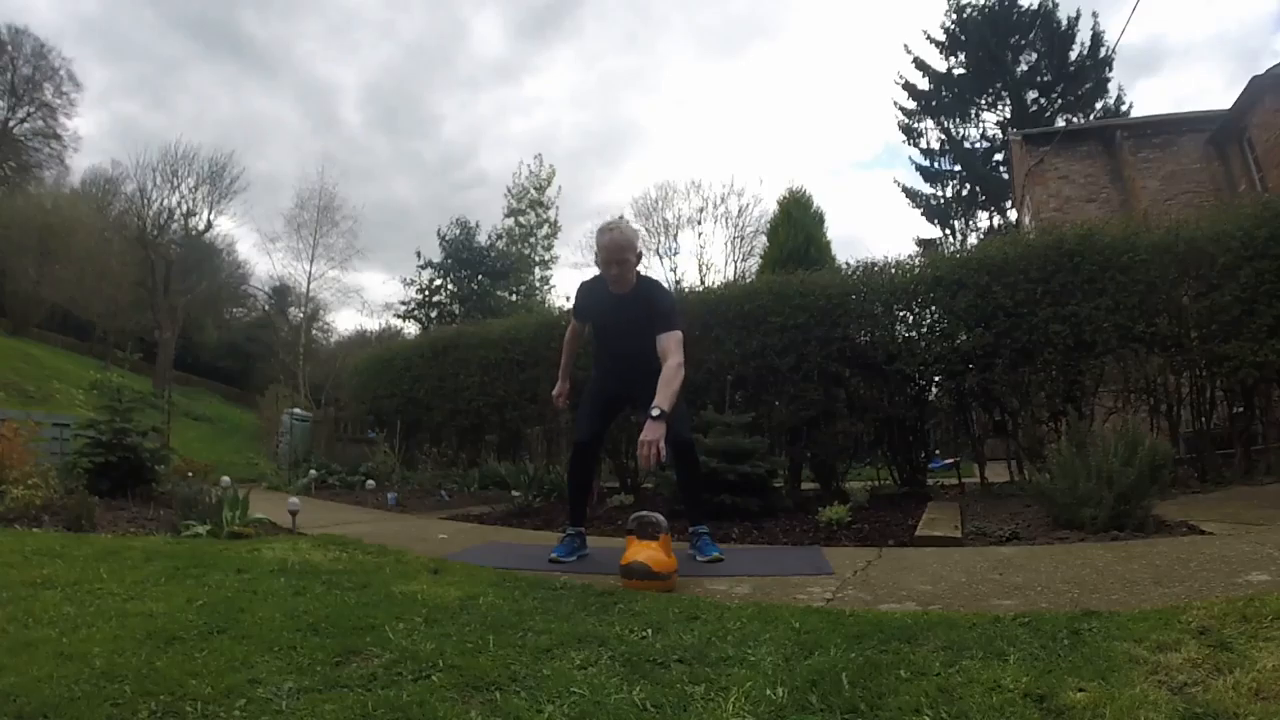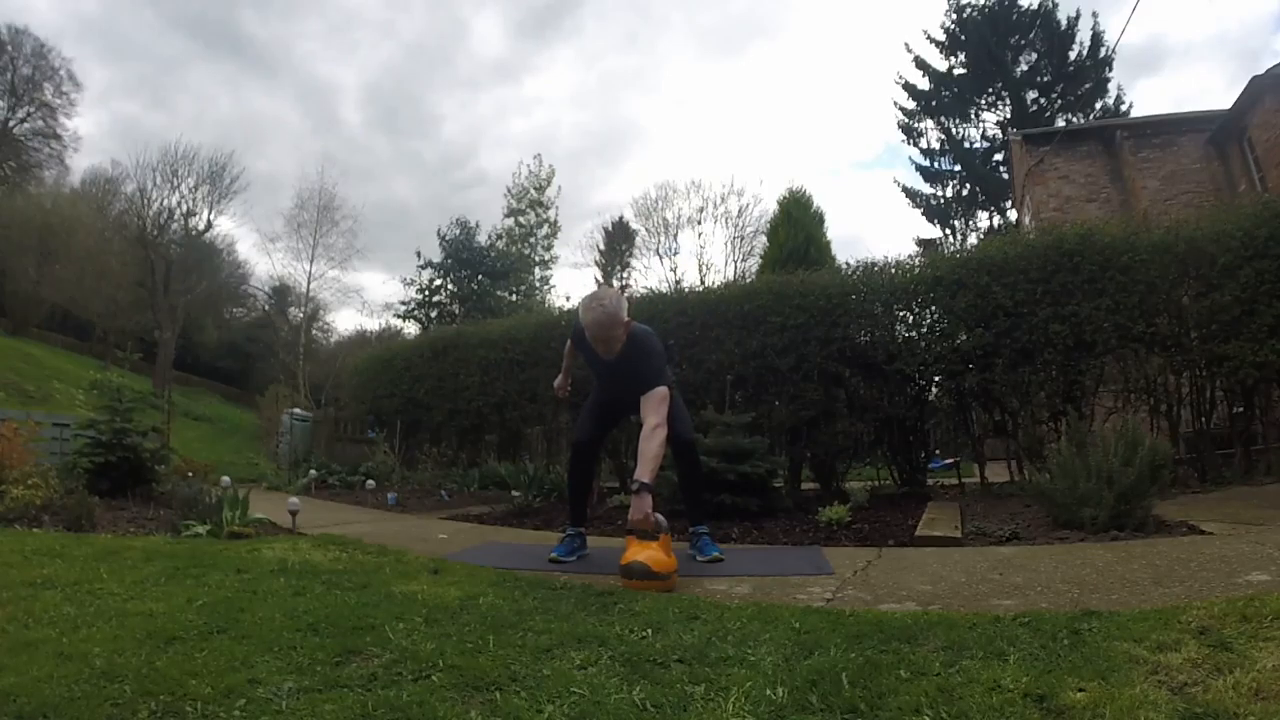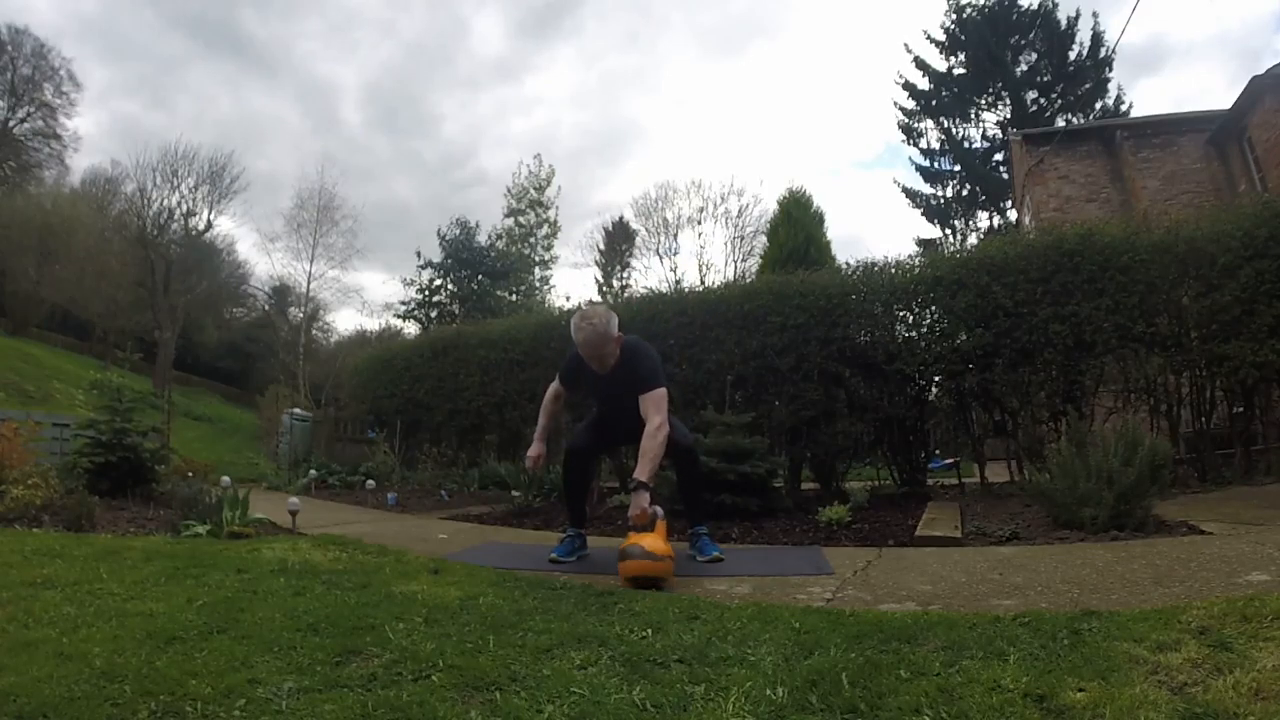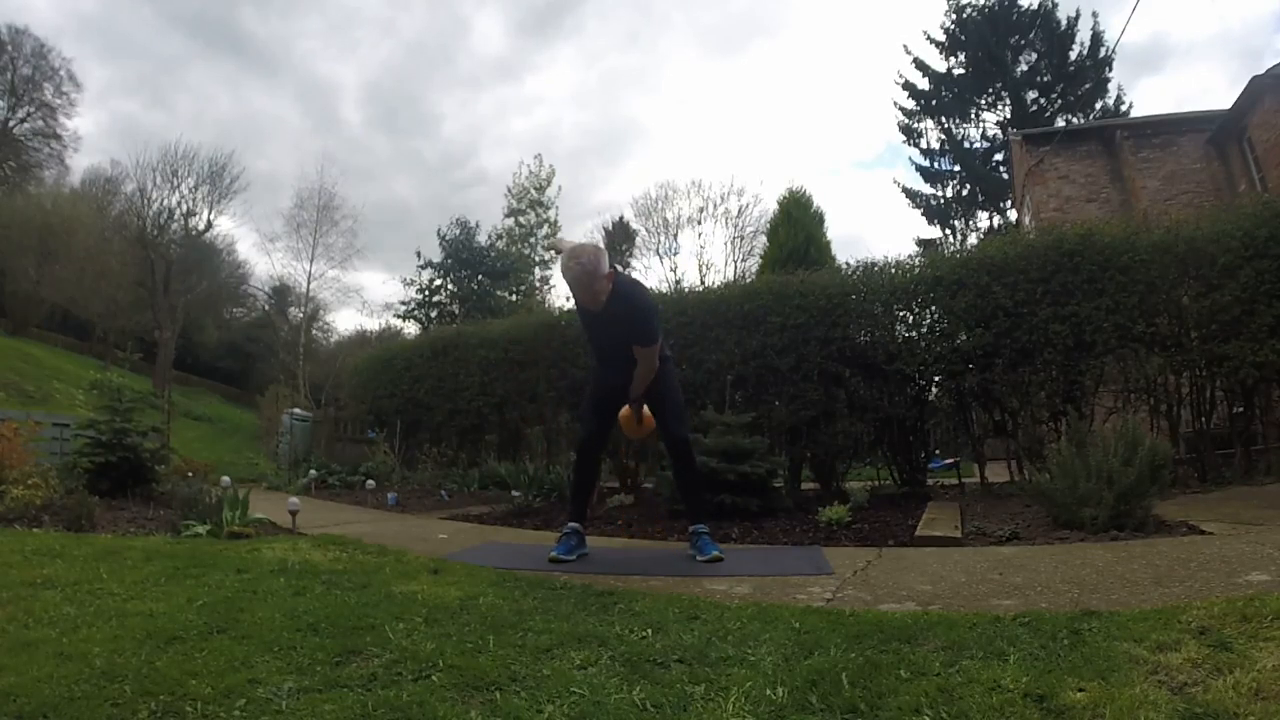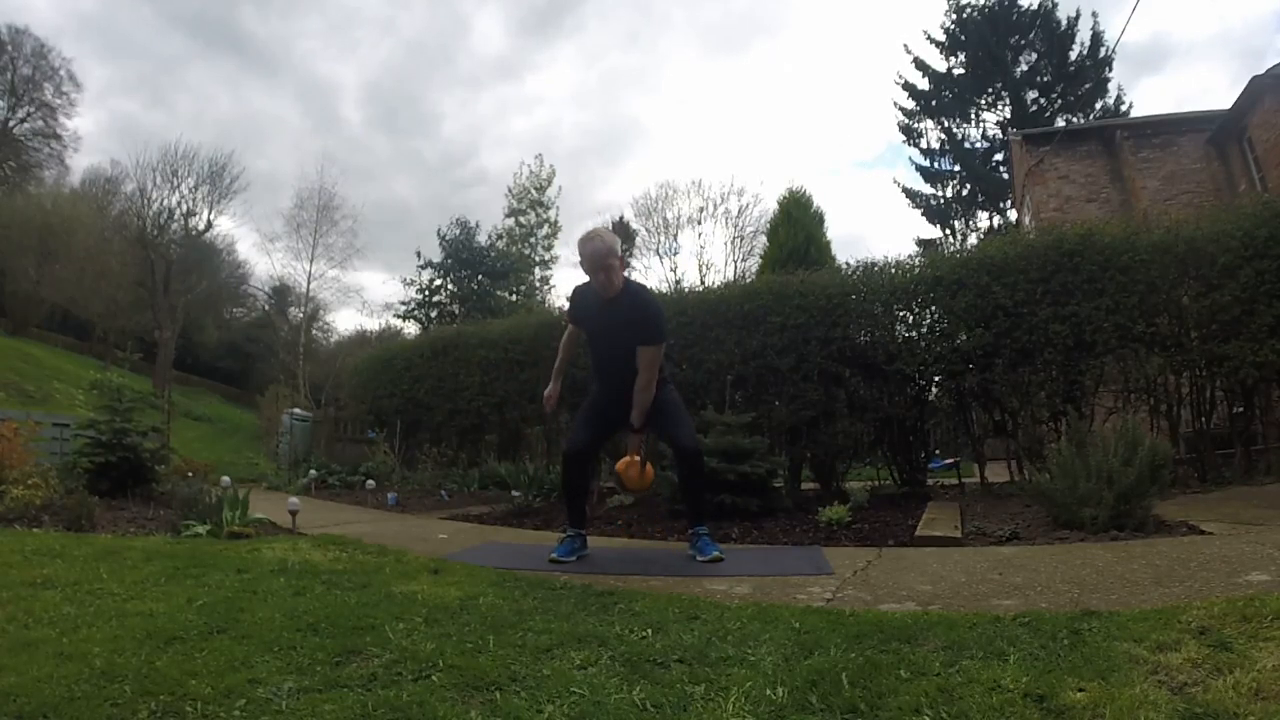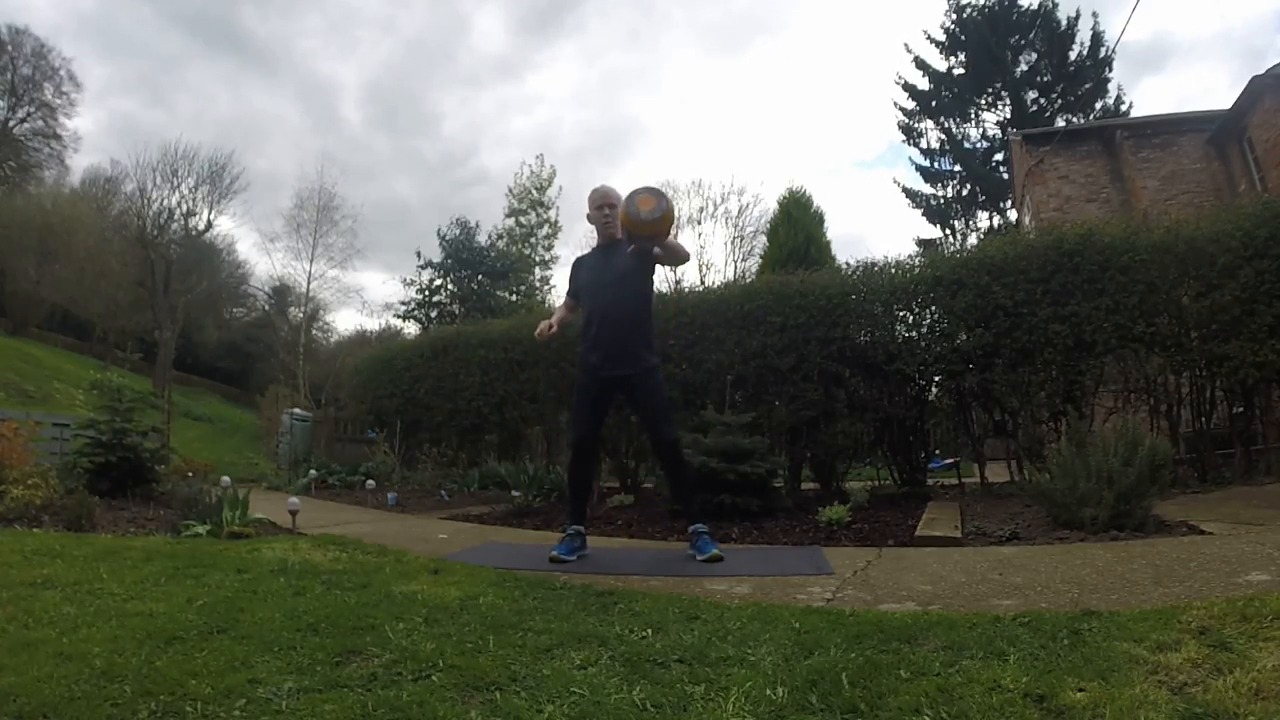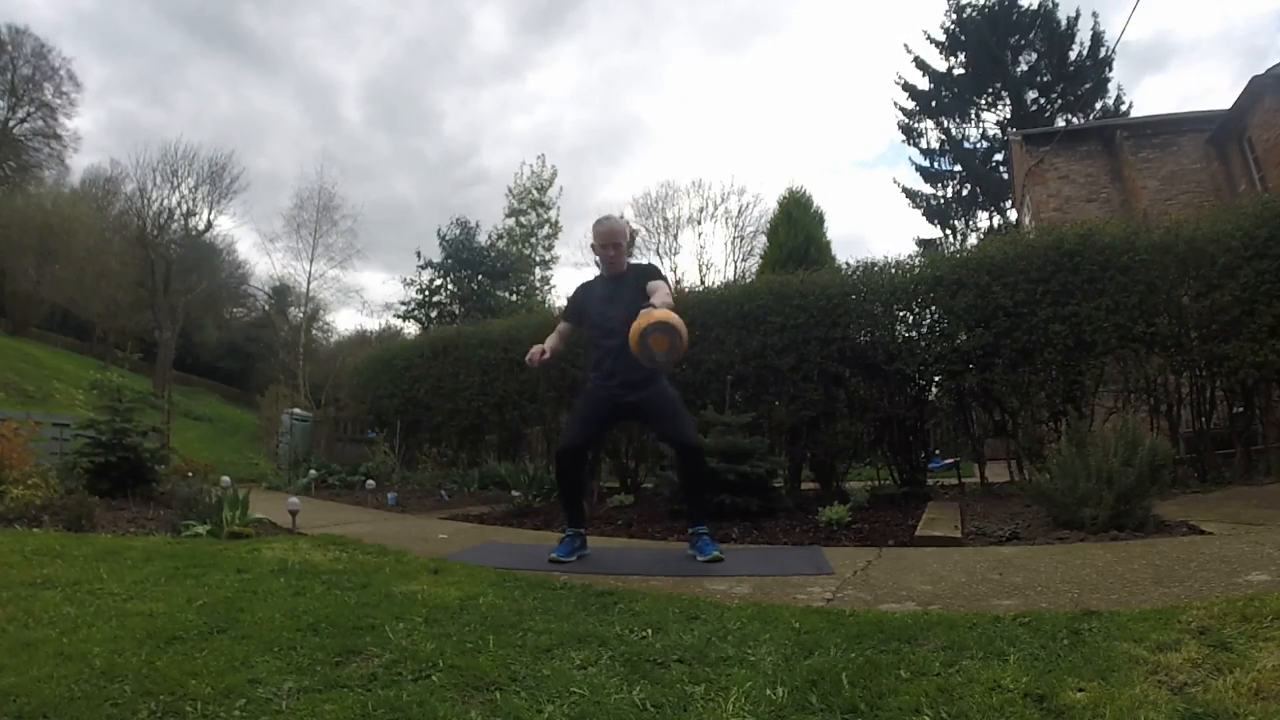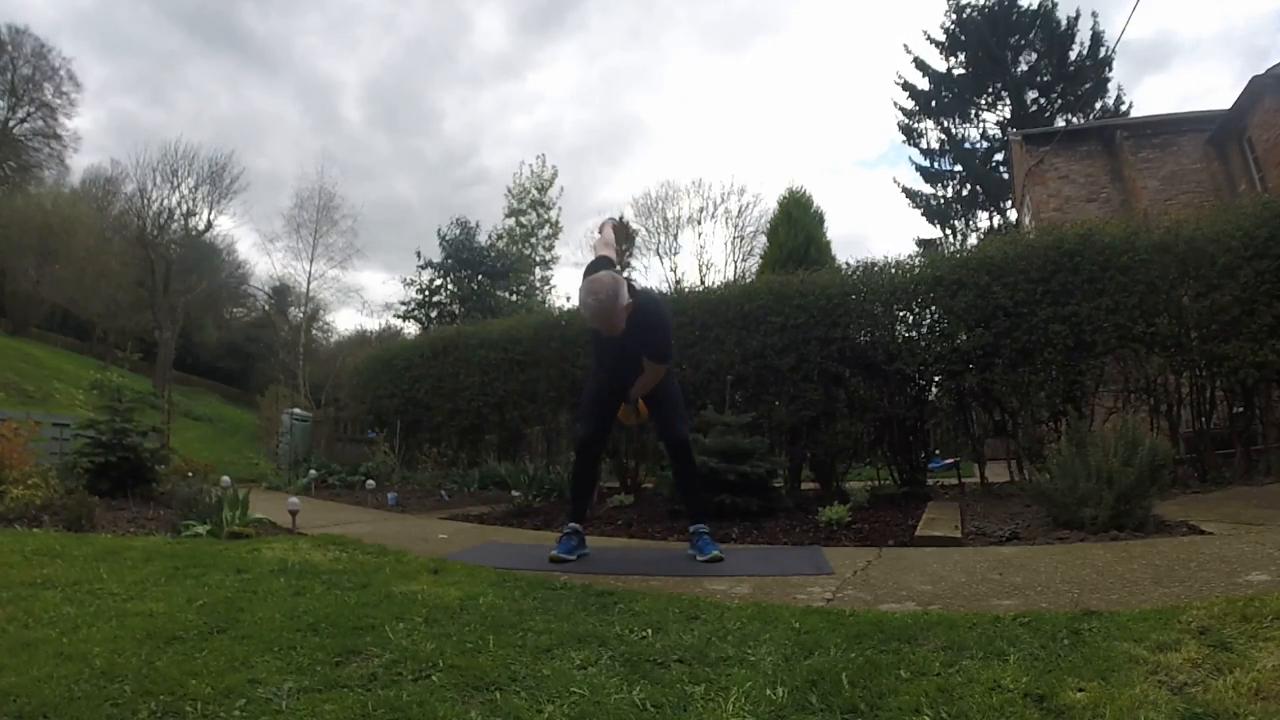
dt=0.5s
person 1, frame 1
left shoulder: (657, 297)
right shoulder: (589, 292)
left elbow: (674, 362)
right elbow: (575, 330)
left wrist: (657, 417)
right wrist: (563, 379)
left hip: (654, 383)
right hip: (606, 381)
left knee: (682, 443)
right knee: (583, 444)
left ankle: (698, 532)
right ankle: (575, 533)
person 1, frame 2
left shoulder: (647, 346)
right shoulder: (583, 332)
left elbow: (655, 424)
left wrist: (642, 488)
right wrist: (564, 375)
left hip: (654, 391)
right hip: (608, 391)
left knee: (685, 441)
right knee: (582, 443)
left ankle: (699, 532)
right ankle: (576, 533)
person 1, frame 3
left shoulder: (642, 356)
right shoulder: (577, 361)
left elbow: (658, 424)
right elbow: (555, 394)
left wrist: (641, 487)
right wrist: (538, 441)
left hip: (647, 415)
right hip: (608, 420)
left knee: (685, 447)
right knee: (575, 450)
left ankle: (698, 533)
right ankle: (576, 534)
person 1, frame 4
left shoulder: (636, 300)
right shoulder: (582, 275)
left elbow: (648, 364)
right elbow: (576, 250)
left wrist: (635, 401)
right wrist: (564, 250)
left hip: (651, 368)
right hip: (608, 372)
left knee: (678, 440)
right knee: (588, 442)
left ankle: (699, 532)
right ankle: (574, 532)
person 1, frame 5
left shoulder: (645, 304)
right shoulder: (581, 297)
left elbow: (647, 376)
right elbow: (571, 335)
left wrist: (637, 429)
right wrist: (555, 381)
left hip: (653, 392)
right hip: (606, 393)
left knee: (689, 449)
right knee: (574, 452)
left ankle: (698, 532)
right ankle: (575, 534)
person 1, frame 6
left shoulder: (640, 250)
right shoulder: (582, 264)
left elbow: (680, 257)
right elbow: (570, 305)
left wrist: (659, 236)
right wrist: (552, 321)
left hip: (639, 366)
right hip: (593, 368)
left knee: (666, 444)
right knee: (582, 446)
left ankle: (697, 530)
right ankle: (575, 532)
person 1, frame 7
left shoulder: (645, 272)
right shoulder: (586, 292)
left elbow: (663, 293)
right elbow: (563, 332)
left wrist: (656, 308)
right wrist: (546, 347)
left hip: (649, 386)
right hip: (603, 389)
left knee: (690, 446)
right knee: (568, 451)
left ankle: (698, 533)
right ankle: (575, 534)
person 1, frame 8
left shoulder: (654, 314)
right shoulder: (595, 284)
left elbow: (654, 374)
right elbow: (605, 247)
left wrist: (630, 398)
right wrist: (607, 226)
left hip: (650, 373)
right hip: (606, 373)
left knee: (678, 441)
right knee: (587, 443)
left ankle: (699, 532)
right ankle: (574, 531)
